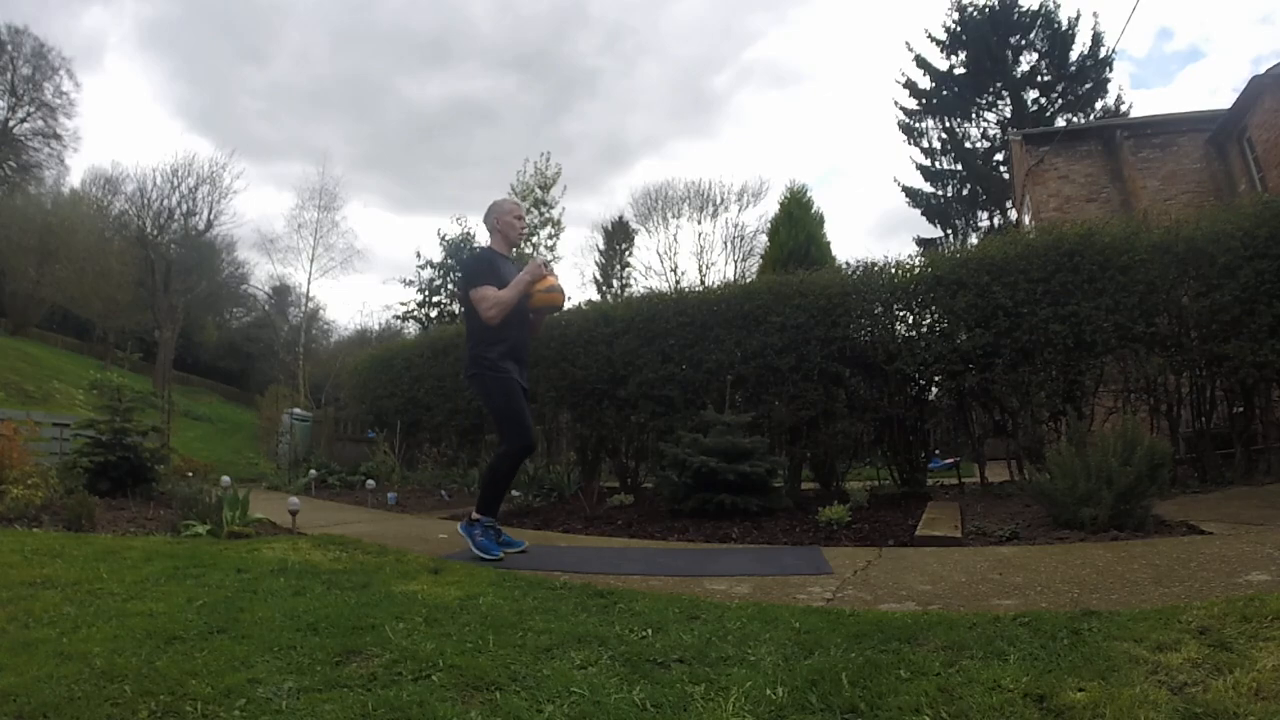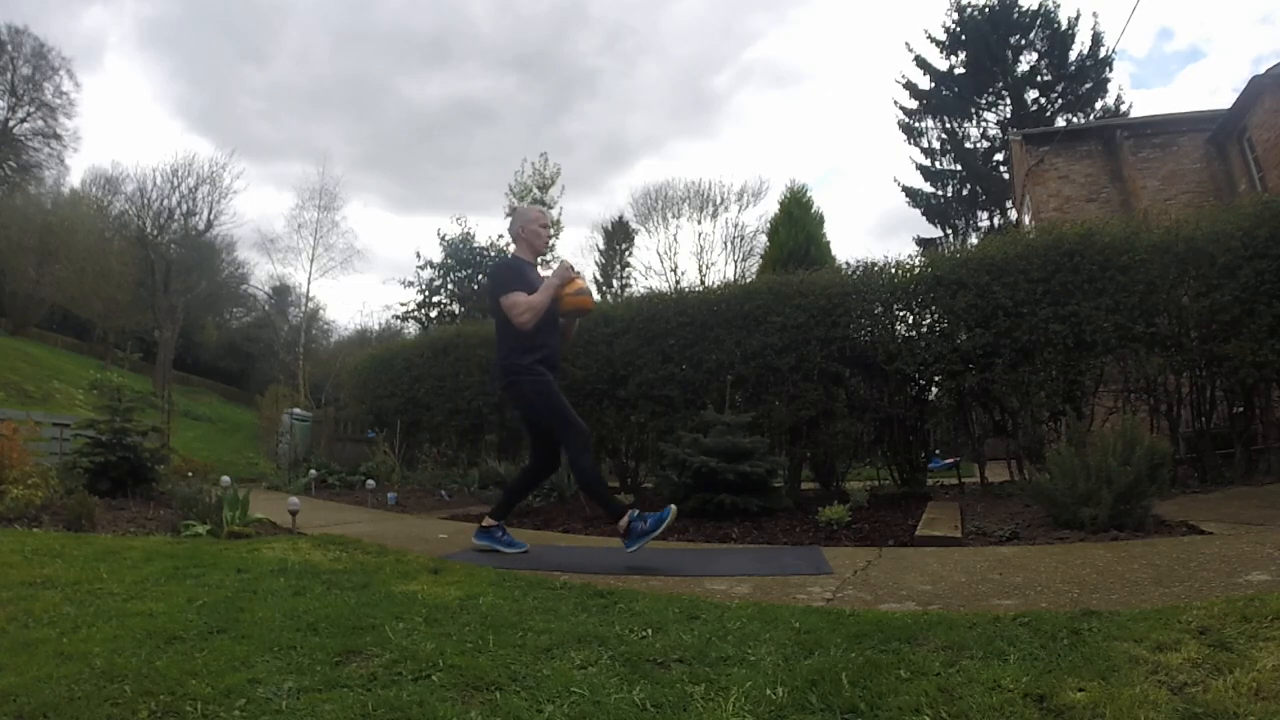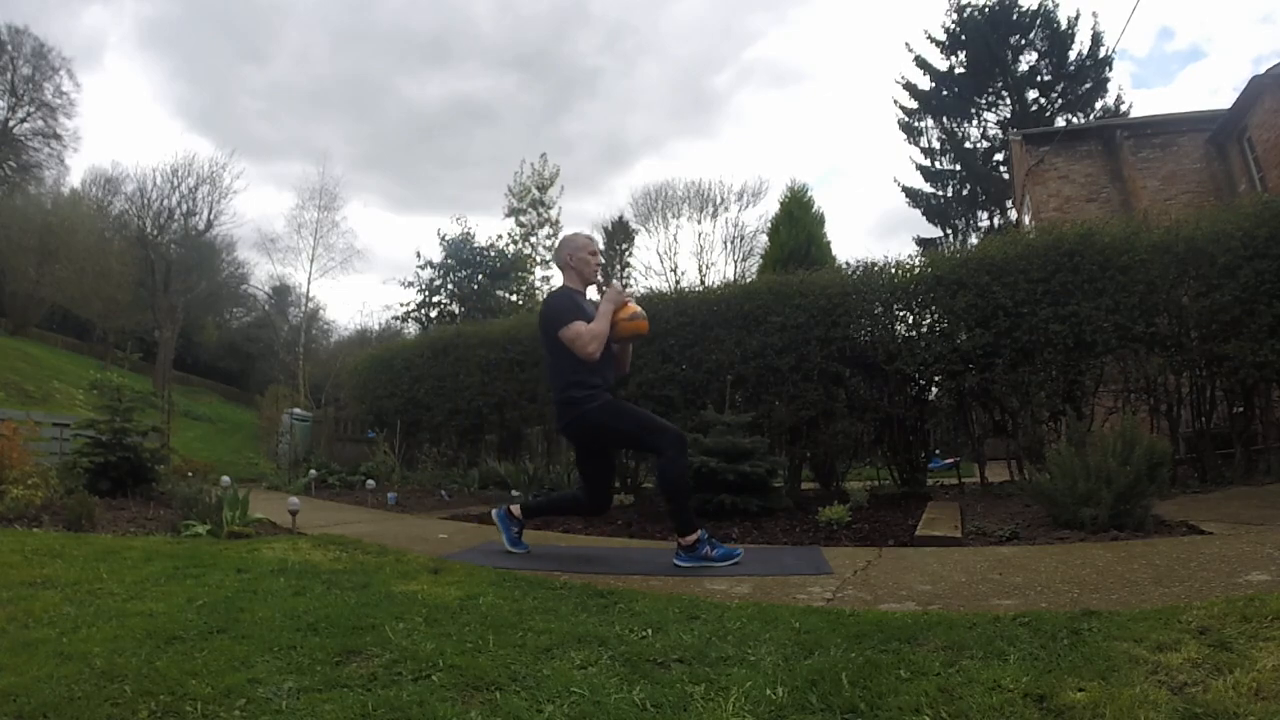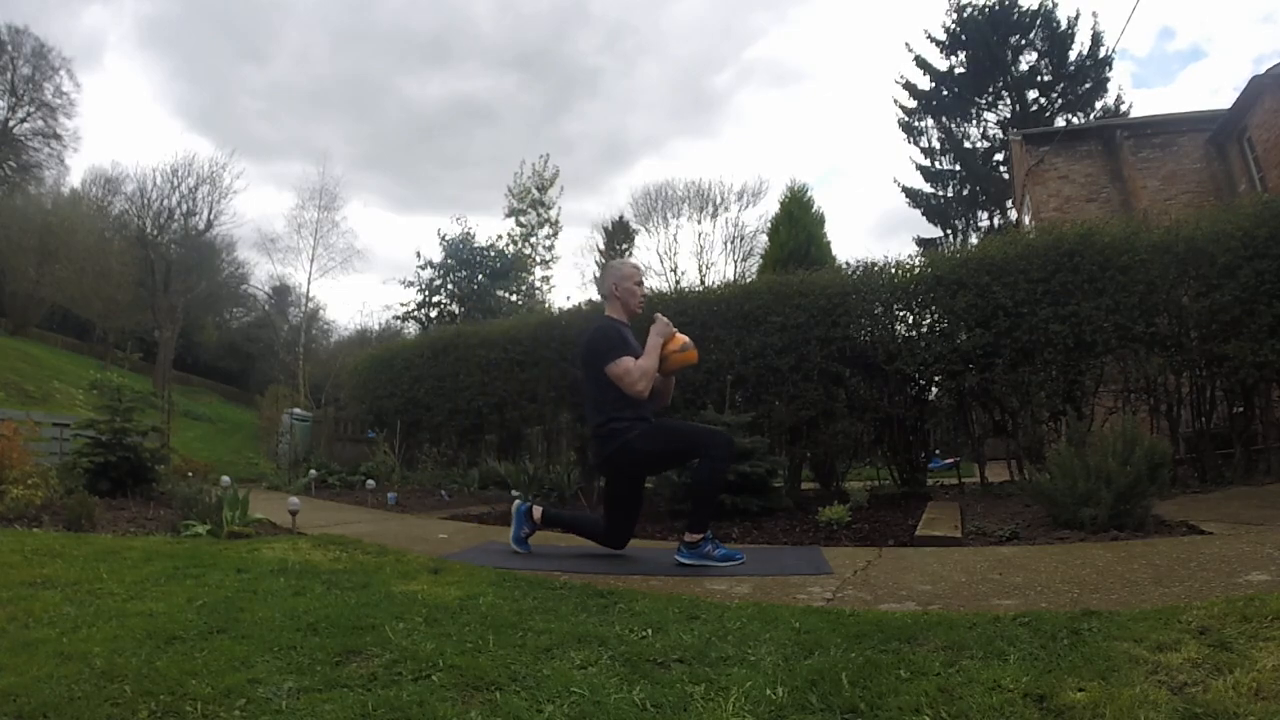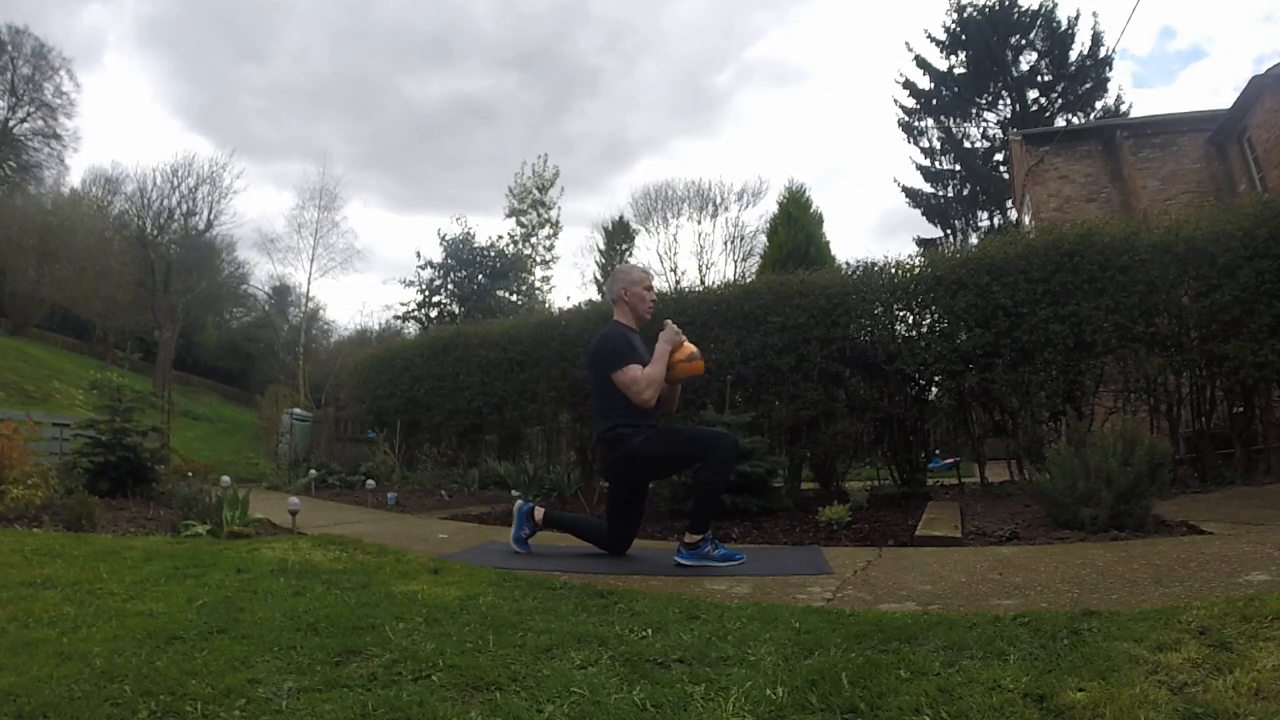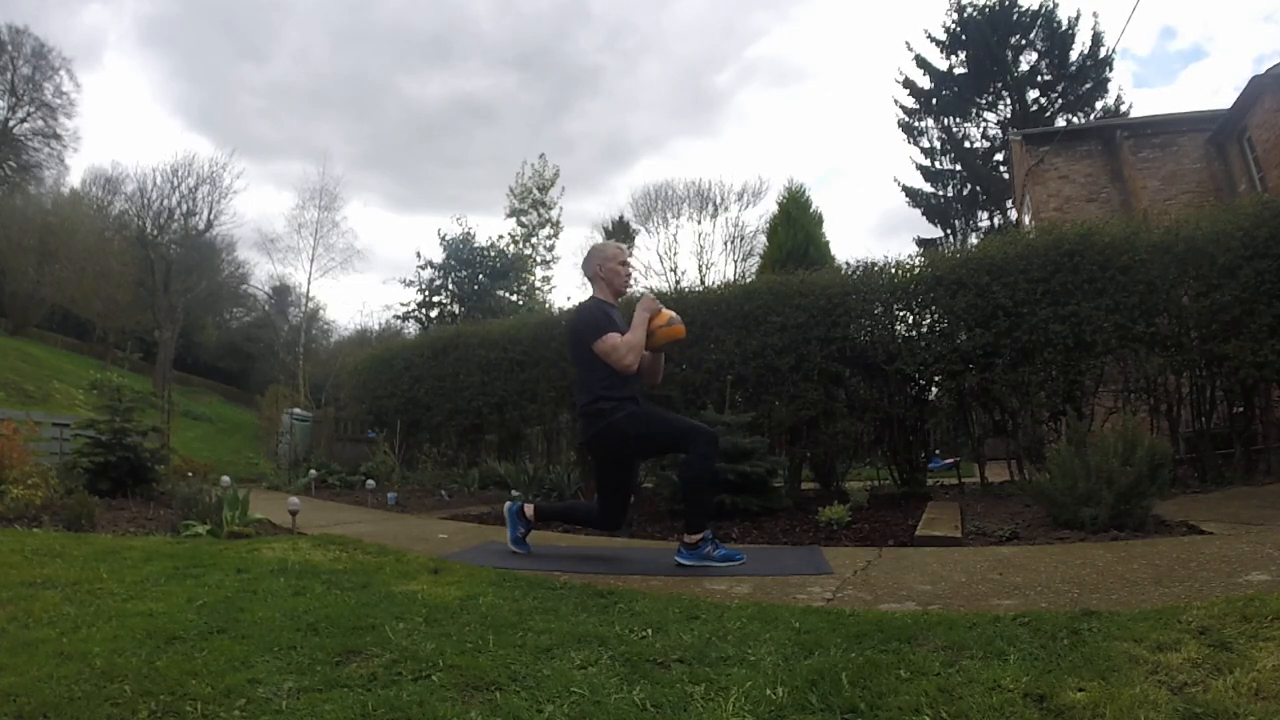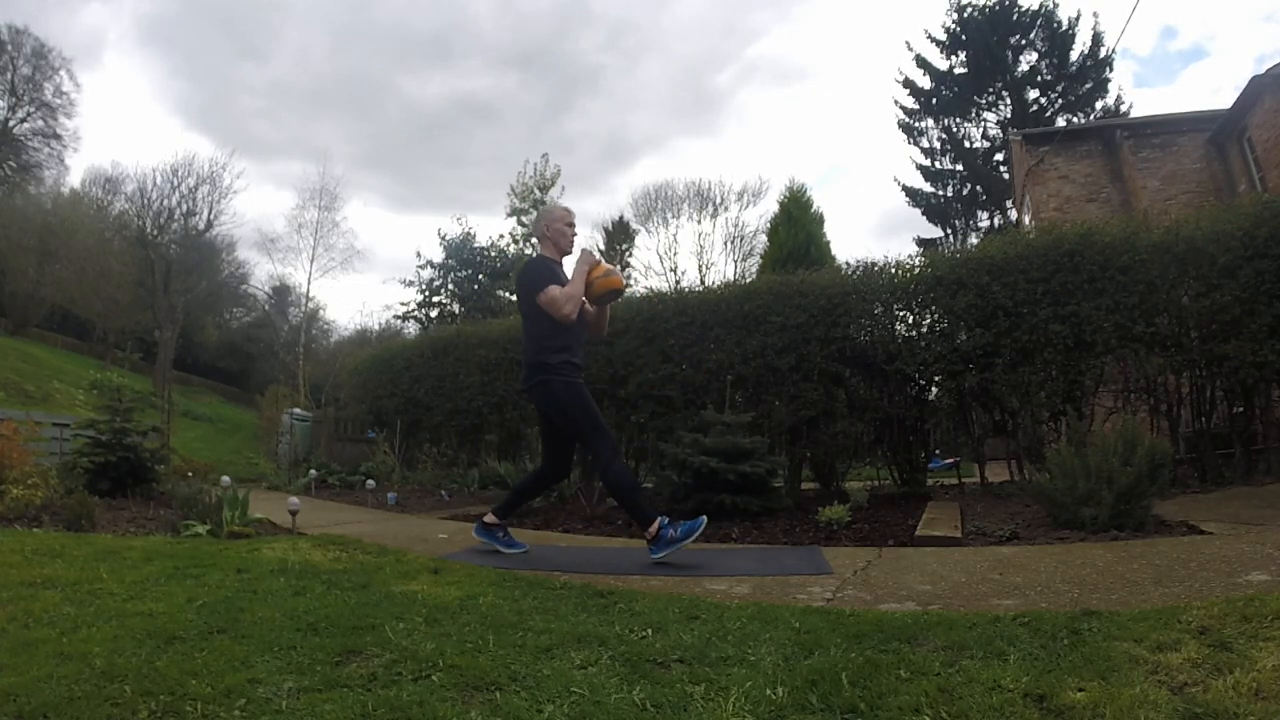
dt=0.3s
person 1, frame 1
left shoulder: (513, 268)
right shoulder: (480, 262)
left elbow: (528, 329)
right elbow: (491, 311)
right wrist: (526, 278)
left hip: (513, 370)
right hip: (491, 366)
left knee: (515, 446)
right knee: (521, 441)
left ankle: (489, 526)
right ankle: (477, 518)
person 1, frame 2
left shoulder: (535, 276)
right shoulder: (507, 270)
left elbow: (560, 335)
right elbow: (523, 318)
right wrist: (554, 282)
left hip: (538, 376)
right hip: (524, 374)
left knee: (546, 459)
right knee: (577, 439)
left ankle: (490, 526)
right ankle: (625, 522)
person 1, frame 3
left shoulder: (584, 305)
right shoulder: (559, 303)
left elbow: (621, 365)
right elbow: (590, 348)
right wrist: (608, 305)
left hip: (593, 407)
right hip: (584, 406)
left knee: (596, 499)
right knee: (671, 441)
left ankle: (514, 514)
right ankle: (690, 543)
person 1, frame 4
left shoulder: (624, 335)
right shoulder: (604, 334)
left elbow: (660, 399)
right elbow: (638, 387)
right wrist: (656, 339)
left hip: (627, 443)
right hip: (622, 439)
left knee: (615, 536)
right knee: (717, 444)
left ankle: (532, 515)
right ankle: (694, 542)
person 1, frame 5
left shoulder: (631, 341)
right shoulder: (613, 340)
left elbow: (666, 406)
right elbow: (644, 395)
right wrist: (664, 346)
left hip: (632, 449)
right hip: (628, 446)
left knee: (616, 541)
right knee: (722, 446)
left ankle: (533, 515)
right ankle: (695, 543)
person 1, frame 6
left shoulder: (614, 316)
right shoulder: (590, 315)
left elbow: (651, 376)
right elbow: (627, 361)
right wrist: (642, 314)
left hip: (617, 423)
right hip: (610, 420)
left knee: (609, 518)
right knee: (702, 440)
left ankle: (525, 513)
right ankle: (694, 542)
person 1, frame 7
left shoulder: (561, 276)
right shoulder: (535, 270)
left elbow: (597, 327)
right elbow: (566, 310)
right wrist: (583, 269)
left hip: (559, 378)
right hip: (551, 377)
left knee: (555, 467)
right knee: (604, 446)
left ankle: (491, 522)
right ankle: (656, 531)
